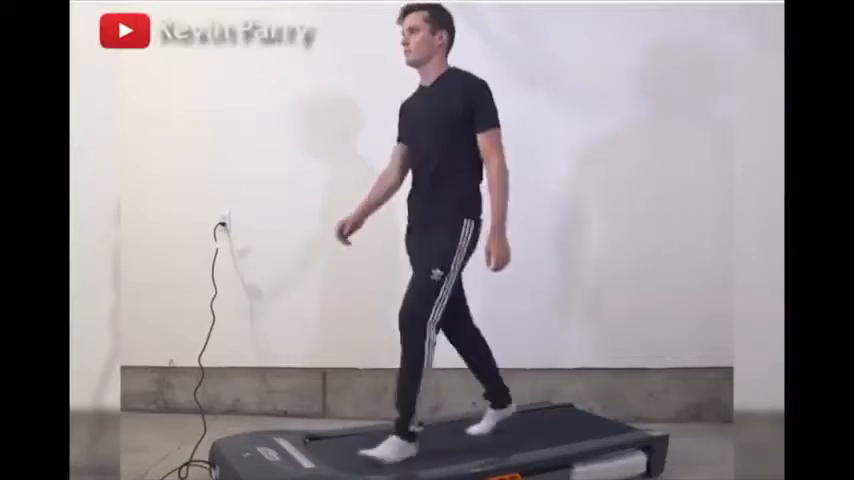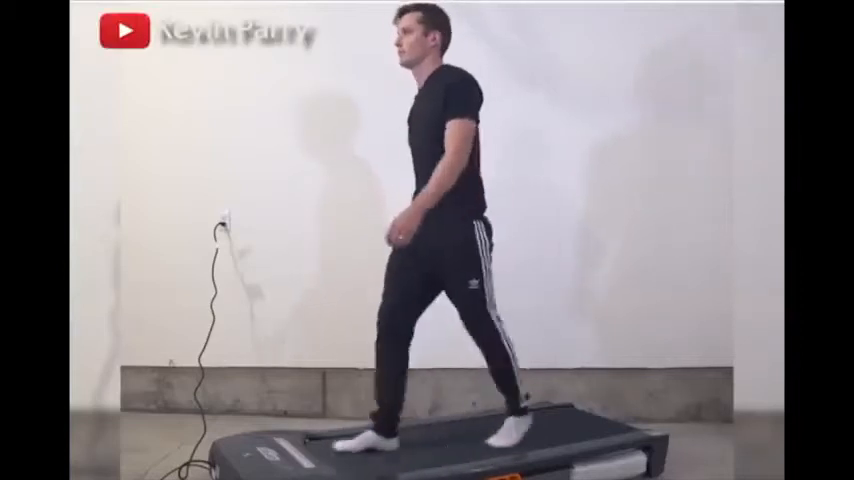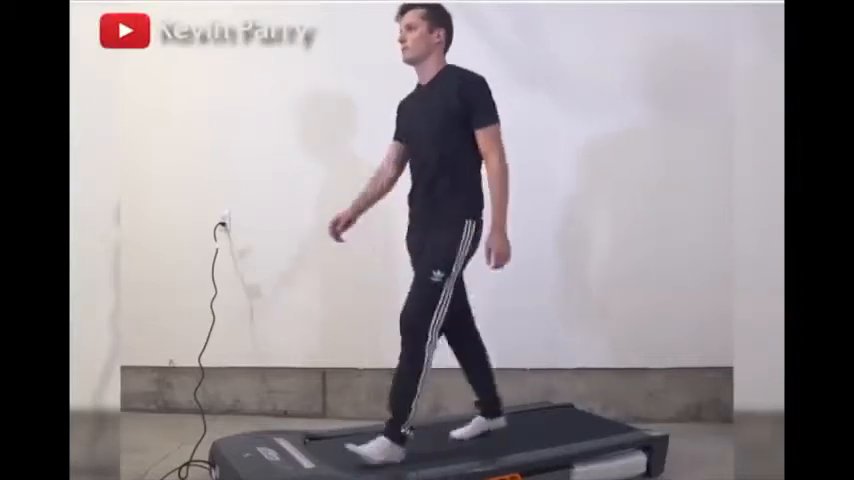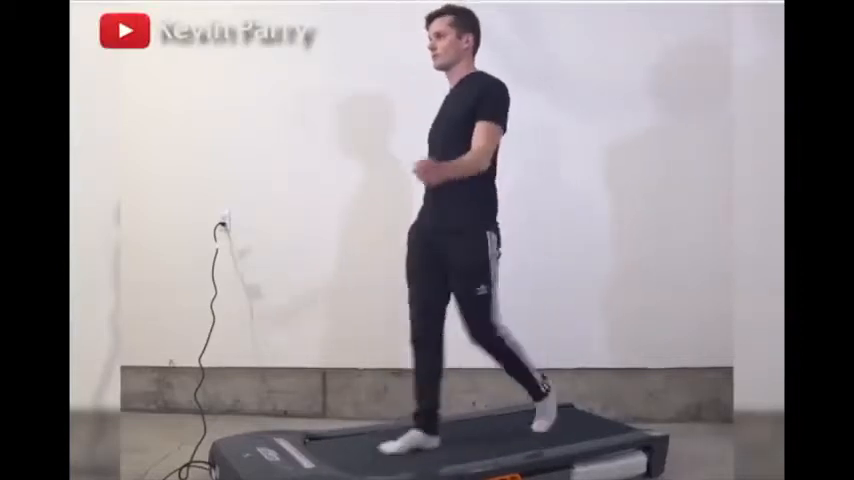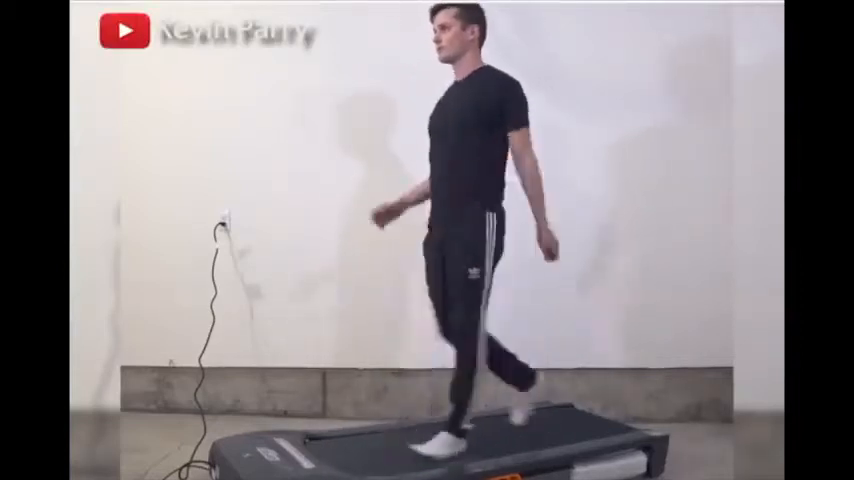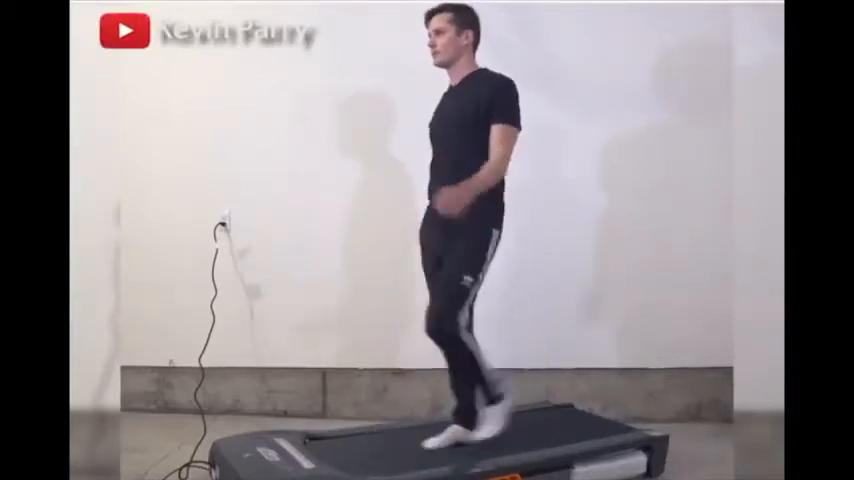
dt=0.3s
person 1, frame 1
left shoulder: (469, 90)
right shoulder: (411, 105)
left elbow: (495, 165)
right elbow: (397, 169)
left wrist: (498, 233)
right wrist: (359, 215)
left hip: (455, 226)
right hip: (420, 226)
left knee: (416, 324)
right knee: (455, 322)
left ankle: (404, 433)
right ankle: (499, 401)
person 1, frame 2
left shoulder: (459, 84)
right shoulder: (423, 99)
left elbow: (456, 156)
left wrist: (414, 211)
left hip: (460, 228)
right hip: (425, 228)
left knee: (483, 325)
right knee: (391, 325)
left ankle: (518, 411)
right ankle: (385, 429)
person 1, frame 3
left shoulder: (467, 86)
right shoulder: (409, 102)
left elbow: (494, 160)
right elbow: (391, 168)
left wrist: (498, 228)
right wrist: (353, 211)
left hip: (454, 225)
right hip: (421, 225)
left knee: (417, 323)
right knee: (455, 322)
left ankle: (395, 434)
right ankle: (491, 410)
person 1, frame 4
left shoulder: (490, 91)
right shoulder: (453, 100)
left elbow: (481, 157)
left wrist: (440, 170)
left hip: (474, 231)
right hip: (431, 230)
left knee: (483, 329)
right knee: (424, 329)
left ankle: (541, 393)
right ankle: (425, 427)
person 1, frame 5
left shoulder: (501, 87)
right shoulder: (448, 98)
left elbow: (525, 160)
left wrist: (543, 225)
right wrist: (402, 203)
left hip: (479, 222)
right hip: (444, 223)
left knee: (464, 325)
right knee: (454, 325)
left ankle: (455, 428)
right ankle: (522, 376)
person 1, frame 6
left shoulder: (497, 88)
right shoulder: (447, 101)
left elbow: (500, 160)
left wrist: (463, 193)
left hip: (478, 228)
right hip: (438, 227)
left knee: (444, 322)
right knee: (442, 323)
left ankle: (494, 397)
right ankle: (465, 420)
